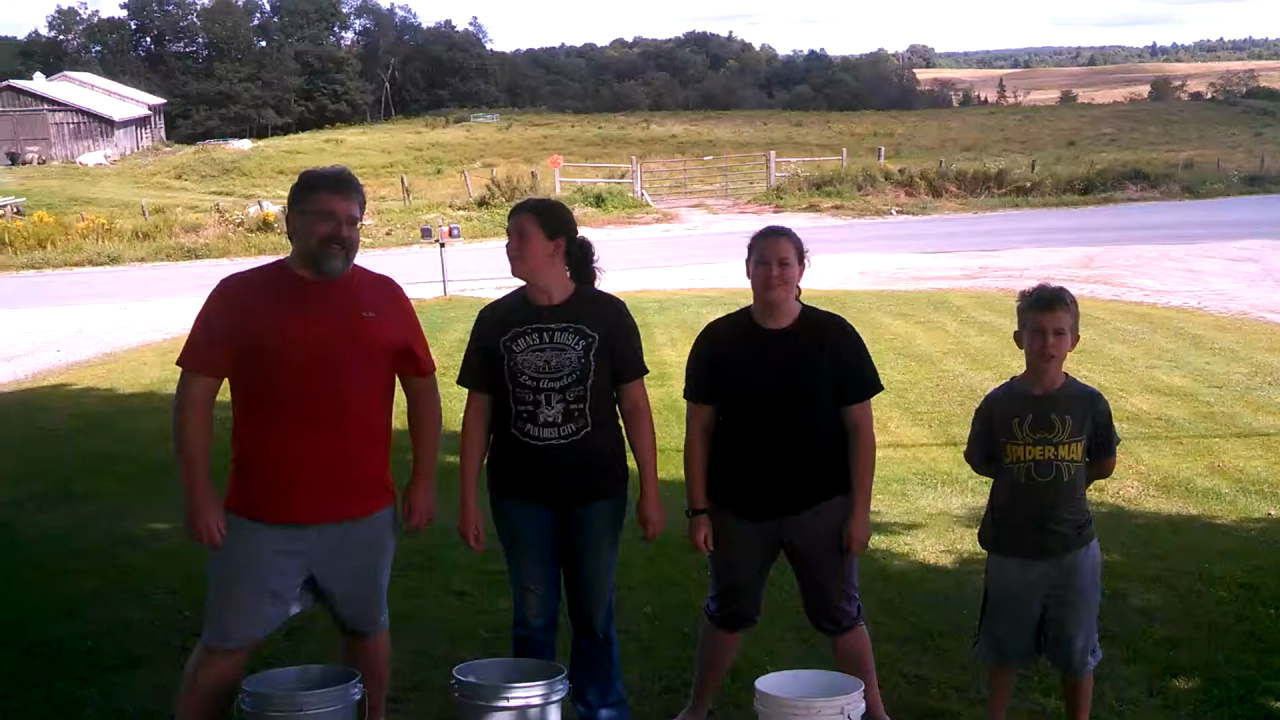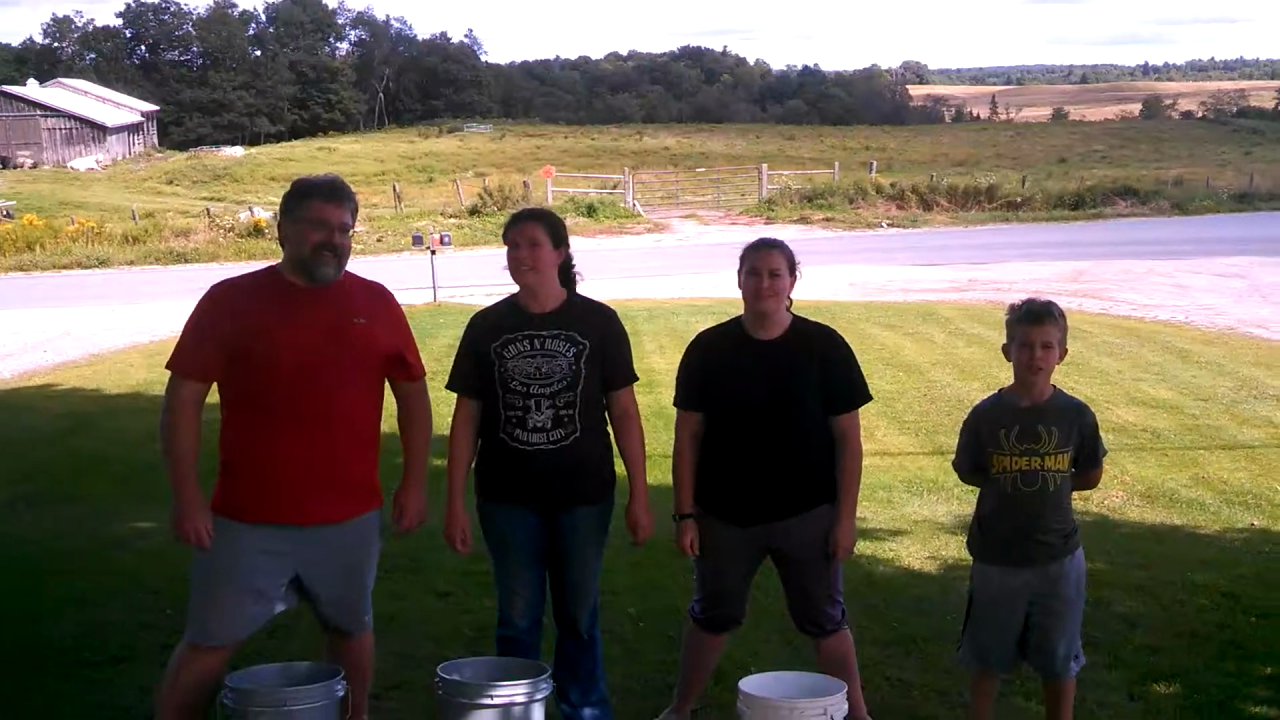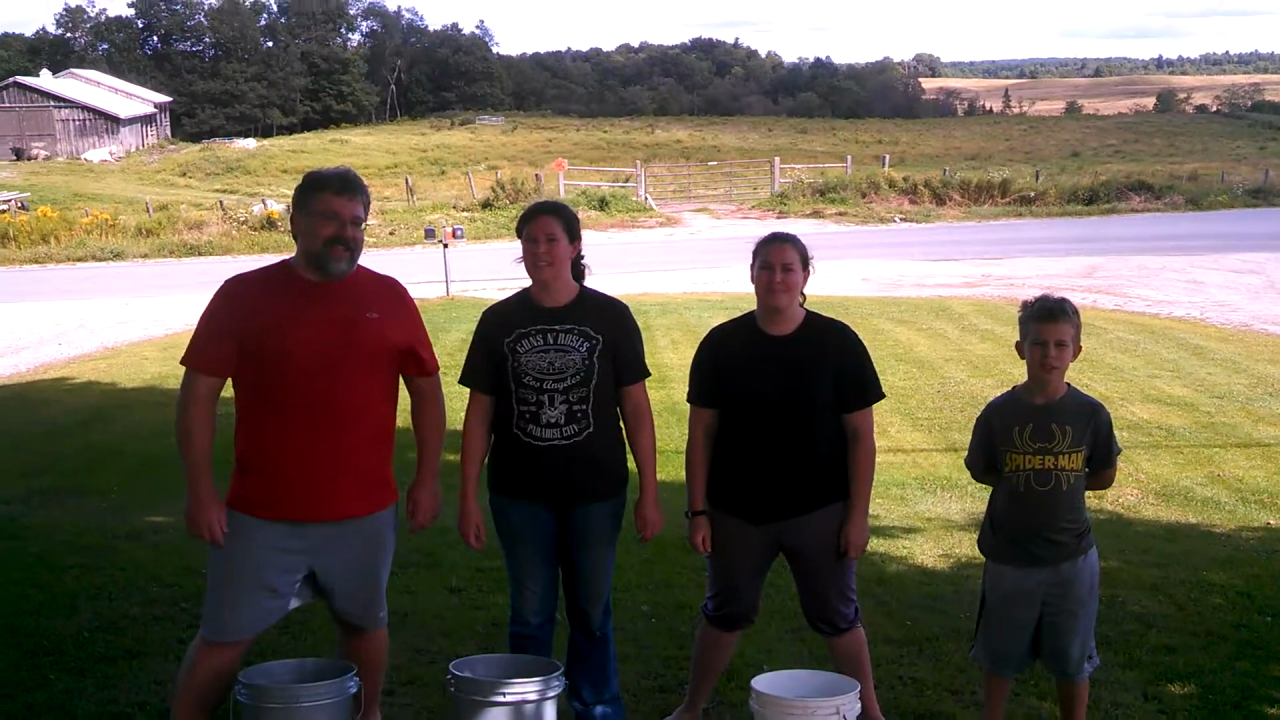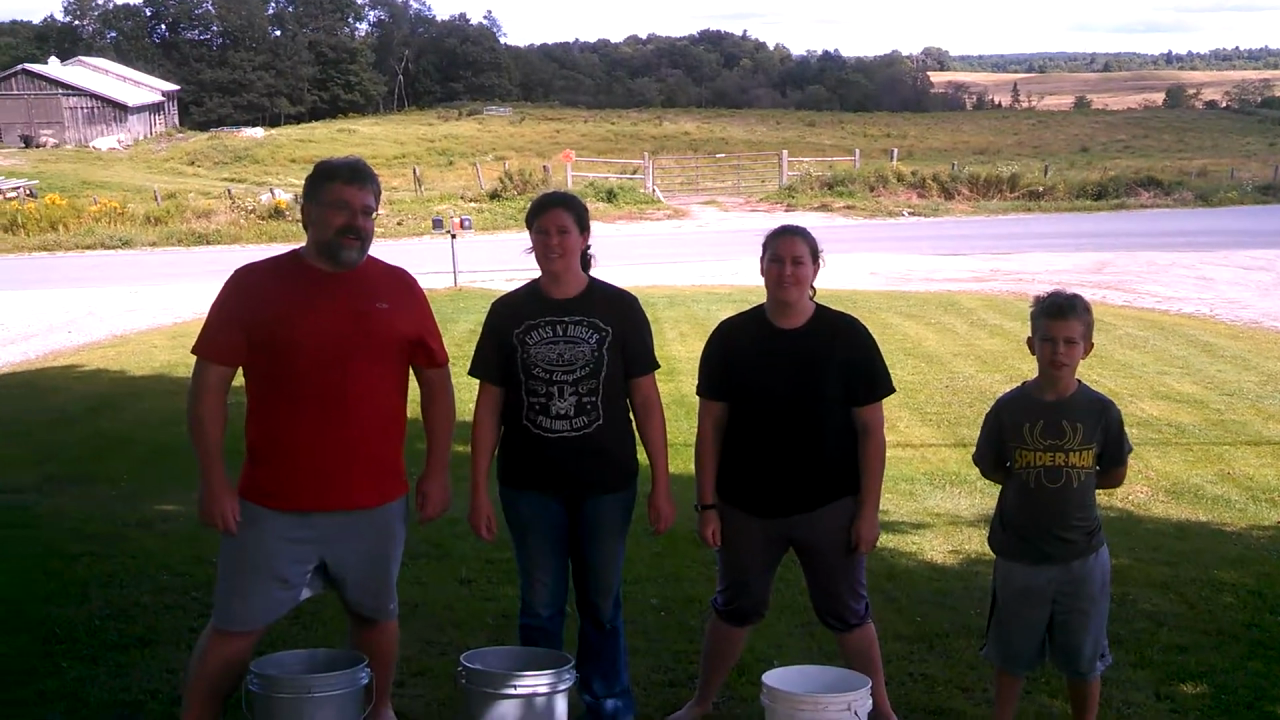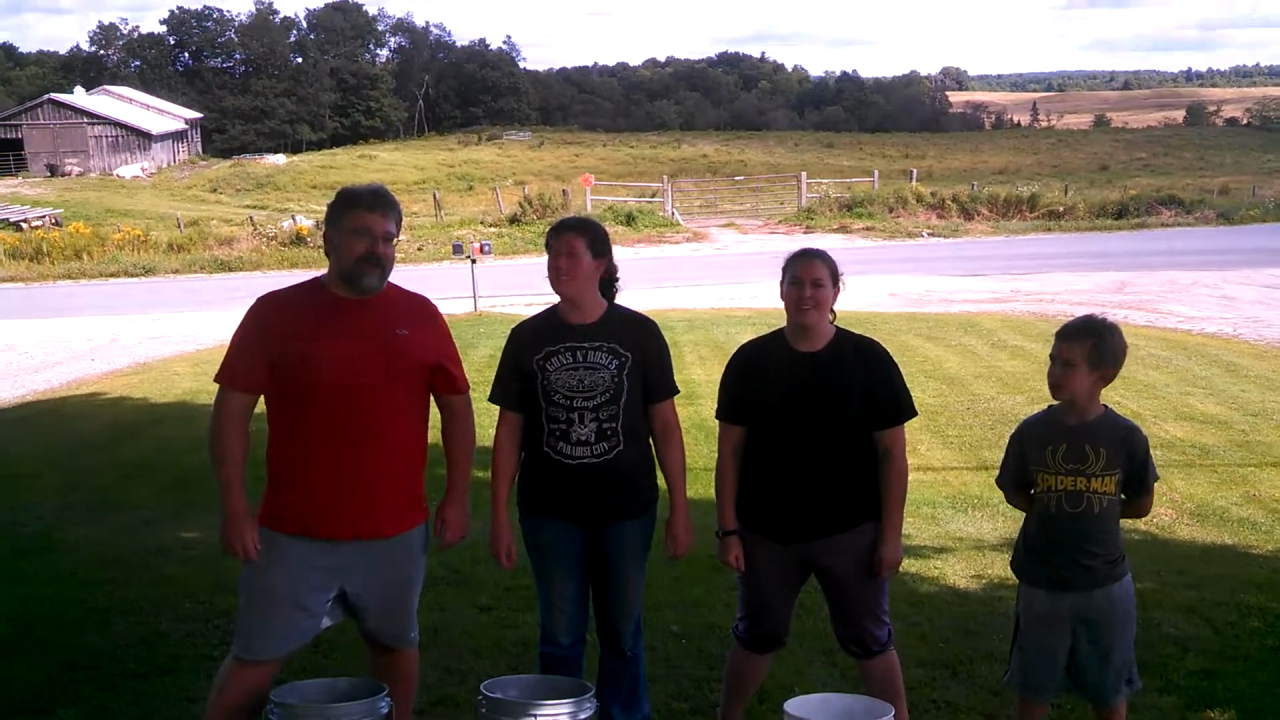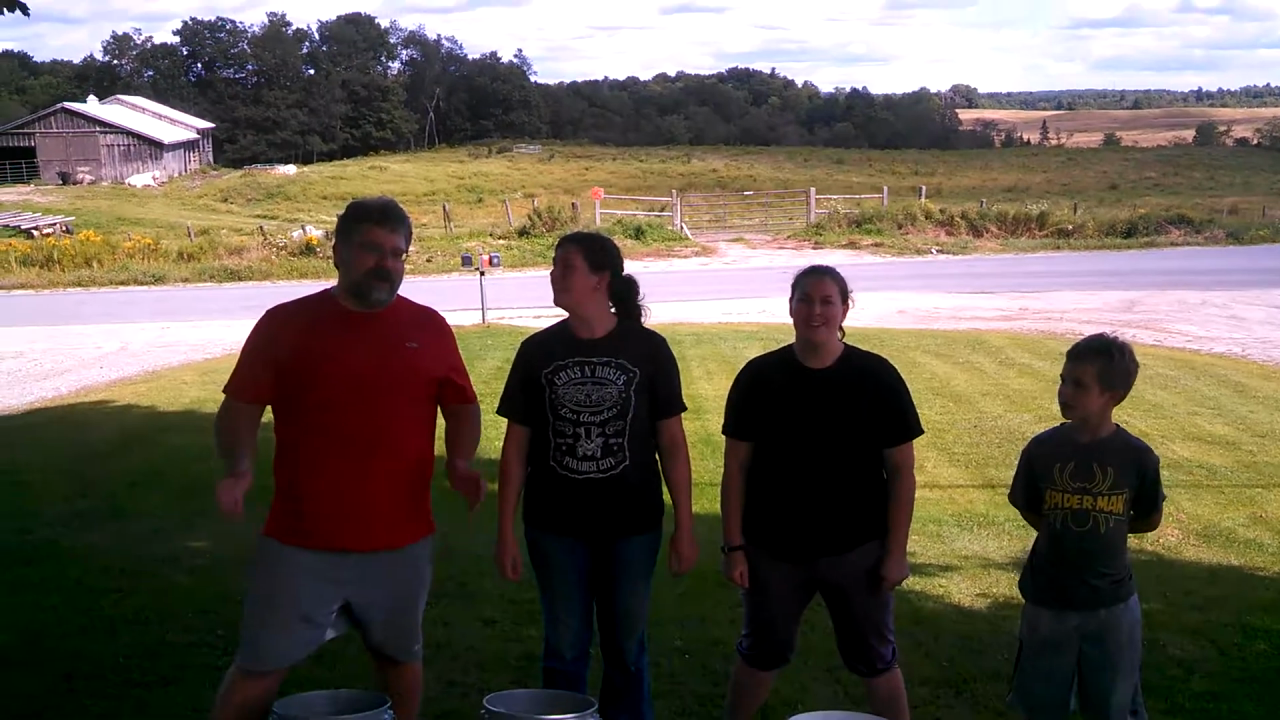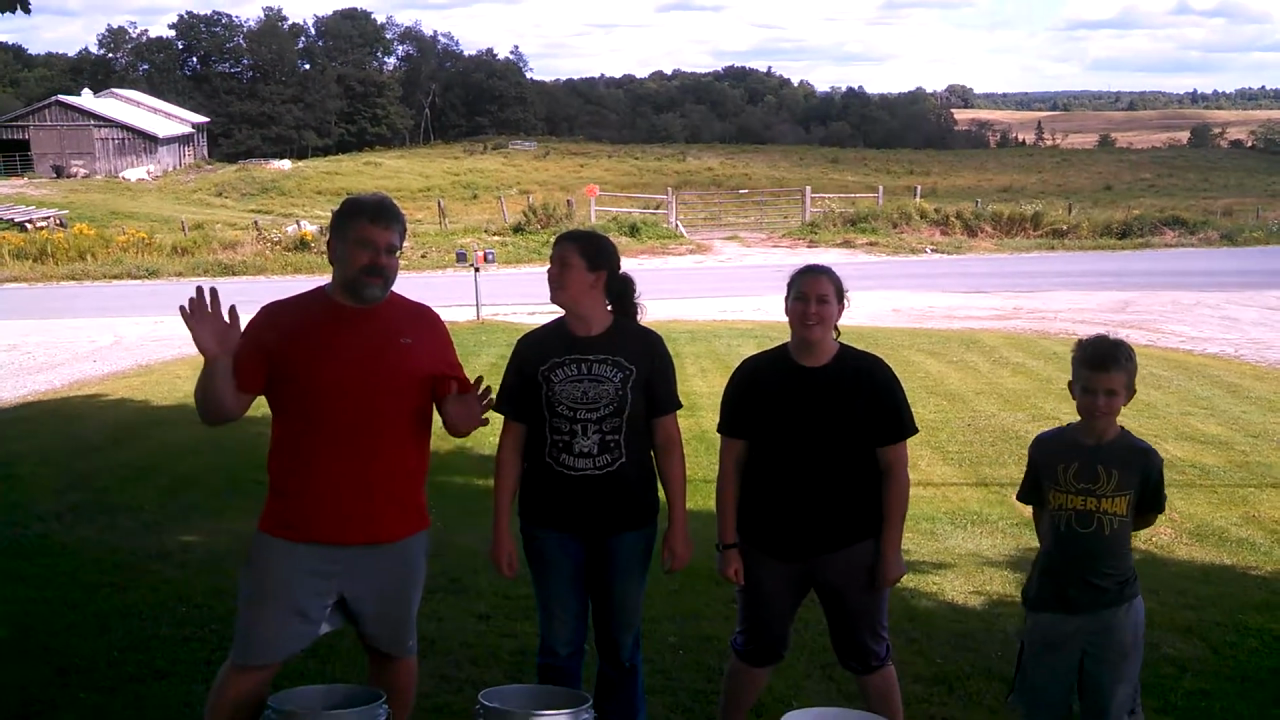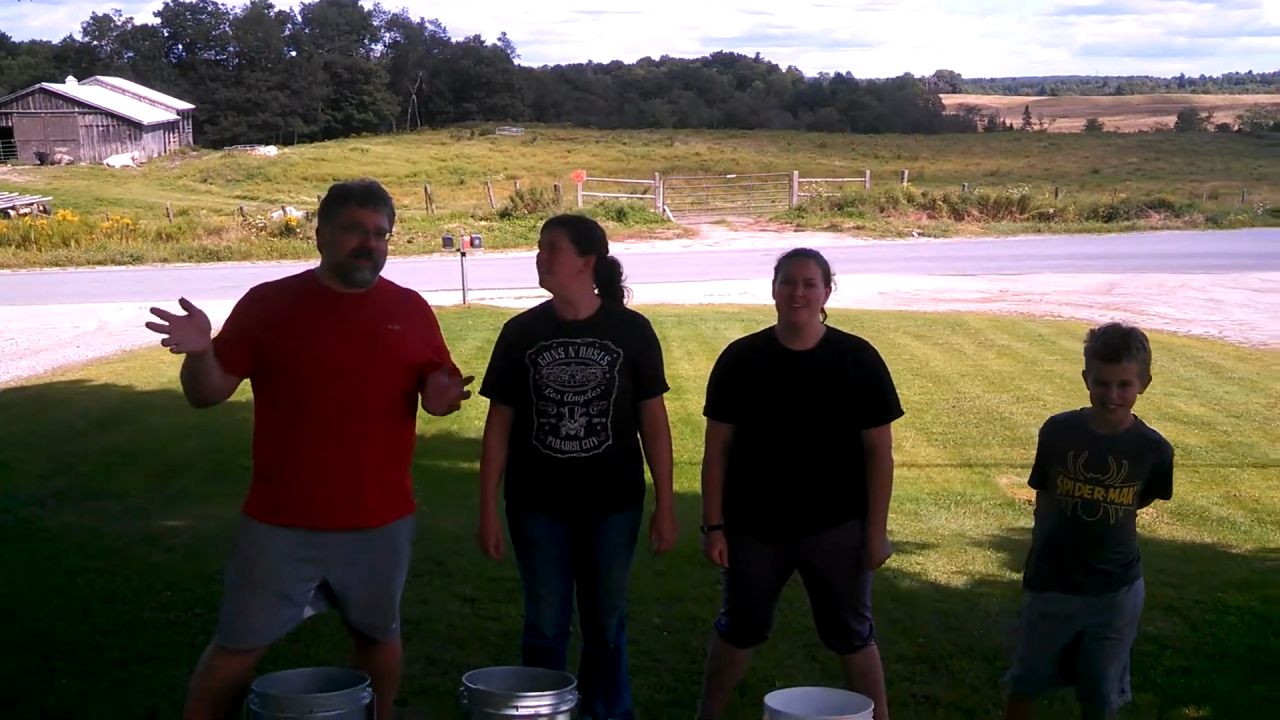
dt=0.3s
person 1, frame 1
left shoulder: (384, 296)
right shoulder: (239, 295)
left elbow: (422, 387)
right elbow: (195, 393)
left wrist: (423, 479)
right wrist: (198, 491)
left hip: (362, 514)
right hip: (260, 517)
left knee: (366, 627)
right knee: (226, 643)
person 1, frame 2
left shoulder: (375, 302)
right shoulder: (230, 300)
left elbow: (412, 392)
right elbow: (184, 397)
left wrist: (414, 482)
right wrist: (186, 494)
left hip: (349, 516)
right hip: (247, 519)
left knee: (350, 627)
right knee: (209, 641)
person 1, frame 3
left shoulder: (389, 297)
right shoulder: (243, 295)
left elbow: (425, 387)
right elbow: (199, 392)
left wrist: (427, 477)
right wrist: (200, 490)
left hip: (364, 511)
right hip: (261, 514)
left knee: (364, 623)
right knee: (223, 637)
person 1, frame 4
left shoulder: (399, 288)
right shoulder: (253, 284)
left elbow: (435, 378)
right elbow: (210, 381)
left wrist: (437, 469)
right wrist: (213, 479)
left hip: (374, 501)
right hip: (273, 503)
left knee: (375, 614)
right knee: (234, 627)
person 1, frame 5
left shoulder: (419, 315)
right shoulder: (275, 312)
left elbow: (456, 404)
right elbow: (232, 410)
left wrist: (457, 496)
right wrist: (234, 506)
left hip: (394, 530)
right hip: (293, 531)
left knee: (395, 642)
right knee: (255, 655)
person 1, frame 6
left shoulder: (428, 328)
right shoulder: (284, 325)
left elbow: (463, 410)
right elbow: (241, 412)
left wrist: (461, 460)
right wrist: (238, 465)
left hip: (401, 540)
right hip: (299, 542)
left knee: (399, 655)
right knee: (260, 665)
person 1, frame 7
left shoulder: (422, 324)
right shoulder: (279, 320)
left elbow: (457, 403)
right elbow: (219, 411)
left wrist: (461, 416)
right wrist: (218, 362)
left hip: (395, 536)
right hip: (294, 537)
left knee: (393, 650)
right knee: (254, 660)
person 1, frame 8
left shoulder: (408, 308)
right shoulder: (267, 303)
left elbow: (446, 381)
right elbow: (207, 392)
left wrist: (439, 395)
right wrist: (200, 355)
left hip: (380, 520)
right hip: (279, 521)
left knee: (378, 634)
right knee: (237, 644)
person 2, frame 1
left shoulder: (607, 313)
right shoulder: (495, 320)
left elbow: (634, 404)
right elbow: (479, 411)
left wrist: (650, 491)
right wrist: (468, 498)
left hip: (595, 490)
right hip: (520, 493)
left knee: (594, 613)
right knee: (533, 614)
person 2, frame 2
left shoulder: (598, 322)
right shoulder: (486, 326)
left elbow: (624, 410)
right elbow: (467, 416)
left wrist: (639, 495)
right wrist: (455, 501)
left hip: (582, 494)
right hip: (507, 497)
left knee: (578, 615)
right knee: (518, 616)
person 2, frame 3
left shoulder: (610, 316)
right shoulder: (499, 320)
left elbow: (635, 406)
right elbow: (480, 411)
left wrist: (649, 492)
right wrist: (468, 496)
left hip: (595, 490)
right hip: (520, 492)
left knee: (591, 611)
right knee: (530, 612)
person 2, frame 4
left shoulder: (619, 308)
right shoulder: (508, 312)
left elbow: (645, 398)
right elbow: (489, 402)
left wrist: (660, 484)
right wrist: (478, 489)
left hip: (605, 482)
right hip: (529, 484)
left knee: (601, 603)
right knee: (540, 605)
person 2, frame 5
left shoulder: (639, 333)
right shoulder: (528, 338)
left elbow: (664, 423)
right elbow: (509, 429)
left wrist: (679, 509)
right wrist: (499, 516)
left hip: (625, 509)
right hip: (549, 511)
left knee: (621, 630)
right knee: (560, 633)
person 2, frame 6
left shoulder: (648, 349)
right shoulder: (537, 352)
left elbow: (671, 440)
right elbow: (517, 443)
left wrist: (684, 526)
right wrist: (505, 530)
left hip: (631, 526)
right hip: (555, 527)
left knee: (625, 647)
right knee: (564, 647)
person 2, frame 7
left shoulder: (644, 347)
right shoulder: (534, 348)
left elbow: (666, 438)
right elbow: (513, 440)
left wrist: (679, 523)
right wrist: (501, 526)
left hip: (626, 522)
right hip: (550, 522)
left knee: (620, 643)
right knee: (559, 643)
person 2, frame 8
left shoulder: (631, 330)
right shoulder: (520, 332)
left elbow: (653, 420)
right elbow: (499, 423)
left wrist: (665, 505)
right wrist: (488, 508)
left hip: (613, 504)
right hip: (537, 505)
left knee: (605, 624)
right knee: (545, 625)
person 3, frame 1
left shoulder: (834, 335)
right shoulder: (718, 339)
left elbow: (860, 428)
right elbow: (699, 428)
left wrist: (860, 509)
right wrist: (698, 508)
left hip: (821, 506)
right hip: (738, 508)
left knee: (841, 615)
right knee: (727, 613)
person 3, frame 2
left shoulder: (824, 346)
right shoulder: (709, 348)
left elbow: (847, 437)
right elbow: (688, 436)
left wrist: (846, 516)
right wrist: (685, 513)
left hip: (807, 512)
right hip: (725, 514)
left knee: (824, 620)
right knee: (712, 616)
person 3, frame 3
left shoulder: (837, 342)
right shoulder: (722, 344)
left elbow: (860, 434)
right elbow: (702, 432)
left wrist: (858, 514)
right wrist: (698, 510)
left hip: (820, 510)
right hip: (738, 510)
left knee: (838, 618)
right knee: (724, 613)
person 3, frame 4
left shoulder: (848, 336)
right shoulder: (731, 337)
left elbow: (871, 428)
right elbow: (712, 425)
left wrist: (869, 509)
right wrist: (707, 503)
left hip: (830, 504)
right hip: (747, 505)
left knee: (848, 613)
right knee: (734, 609)
person 3, frame 5
left shoulder: (868, 360)
right shoulder: (751, 361)
left elbow: (892, 453)
right elbow: (731, 450)
left wrist: (891, 534)
right wrist: (729, 529)
left hip: (851, 530)
right hip: (768, 531)
left knee: (870, 640)
right knee: (756, 634)
person 3, frame 6
left shoulder: (876, 377)
right shoulder: (759, 377)
left elbow: (901, 469)
right elbow: (737, 466)
left wrist: (895, 551)
right wrist: (734, 546)
left hip: (857, 548)
right hip: (774, 549)
left knee: (874, 658)
right knee: (760, 652)
person 3, frame 7
left shoulder: (871, 375)
right shoulder: (754, 375)
left elbow: (894, 468)
right elbow: (732, 464)
left wrist: (891, 549)
right wrist: (728, 542)
left hip: (852, 546)
right hip: (768, 546)
left knee: (868, 654)
right knee: (755, 649)
person 3, frame 8
left shoulder: (857, 359)
right shoulder: (740, 358)
left elbow: (878, 451)
right elbow: (718, 447)
left wrist: (876, 531)
right wrist: (713, 525)
left hip: (836, 527)
right hip: (753, 527)
left knee: (852, 636)
right knee: (737, 630)
person 4, frame 1
left shoulder: (1090, 402)
right shoulder: (998, 403)
left elbow: (1105, 466)
right elbow: (980, 463)
left wrist: (1063, 480)
right wrist: (1020, 479)
left hip: (1073, 548)
right hip: (1011, 548)
left knee: (1078, 653)
right knee: (1004, 650)
person 4, frame 2
left shoulder: (1076, 414)
right shoulder: (986, 414)
left elbow: (1091, 476)
right elbow: (969, 473)
left wrist: (1048, 488)
right wrist: (1009, 487)
left hip: (1058, 558)
right hip: (996, 557)
left knee: (1060, 660)
right knee: (988, 657)
person 4, frame 3
left shoulder: (1090, 413)
right shoulder: (999, 412)
left elbow: (1105, 477)
right elbow: (980, 472)
left wrist: (1061, 487)
right wrist: (1022, 487)
left hip: (1072, 557)
right hip: (1009, 556)
left knee: (1073, 660)
right knee: (1000, 656)
person 4, frame 4
left shoulder: (1101, 411)
right shoulder: (1008, 408)
left elbow: (1115, 476)
right elbow: (991, 469)
left wrist: (1071, 484)
right wrist: (1032, 485)
left hip: (1082, 556)
right hip: (1019, 555)
left knee: (1084, 660)
right knee: (1011, 655)
person 4, frame 5
left shoulder: (1126, 436)
right shoulder: (1032, 431)
left elbow: (1141, 504)
right elbow: (1014, 495)
left wrist: (1098, 511)
right wrist: (1053, 512)
left hip: (1106, 582)
right hip: (1042, 581)
left knee: (1109, 686)
right knee: (1034, 680)
person 4, frame 6
left shoulder: (1137, 457)
right shoulder: (1042, 449)
left elbow: (1150, 520)
left wrist: (1104, 531)
right wrist: (1064, 537)
left hip: (1112, 604)
right hip: (1047, 600)
person 4, frame 7
left shoulder: (1142, 458)
right shoulder: (1046, 447)
left elbow: (1147, 517)
left wrist: (1103, 531)
right wrist: (1060, 548)
left hip: (1116, 605)
right hip: (1051, 600)
person 4, frame 8
left shoulder: (1153, 449)
right shoulder: (1056, 431)
left elbow: (1145, 499)
left wrist: (1101, 518)
right wrist: (1044, 544)
left hip: (1115, 590)
right hip: (1050, 581)
right knee: (1025, 678)
